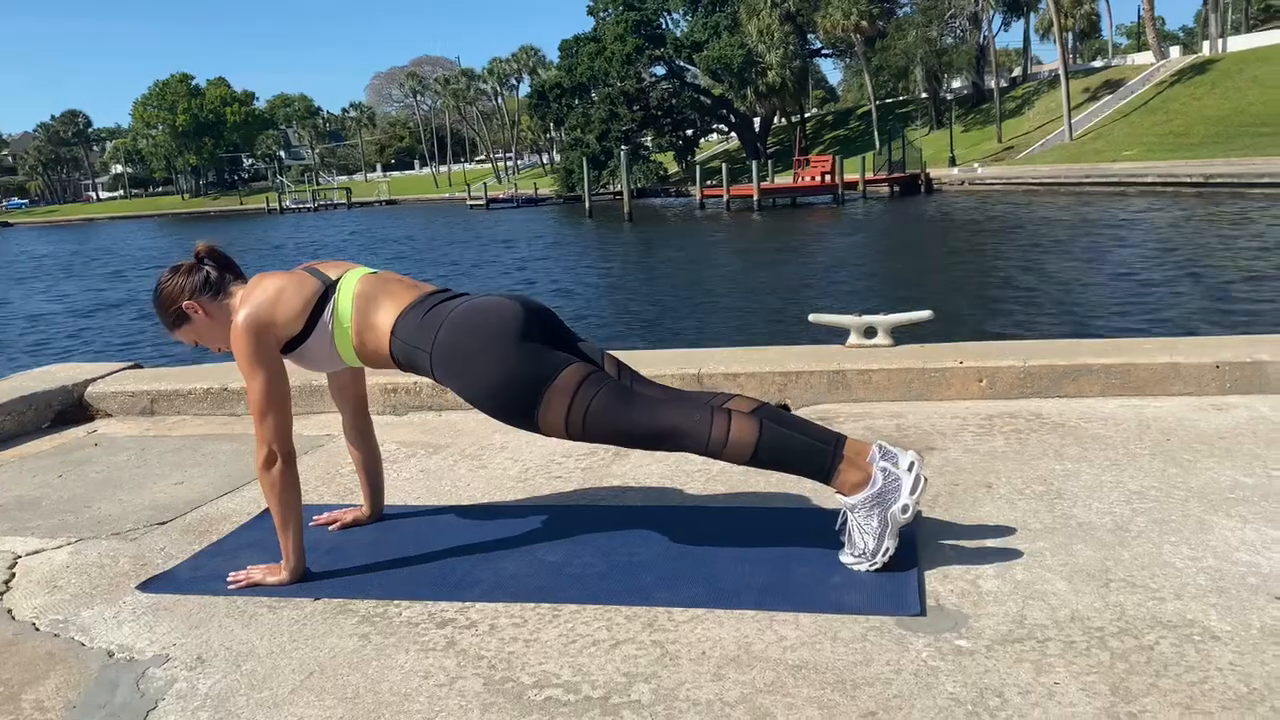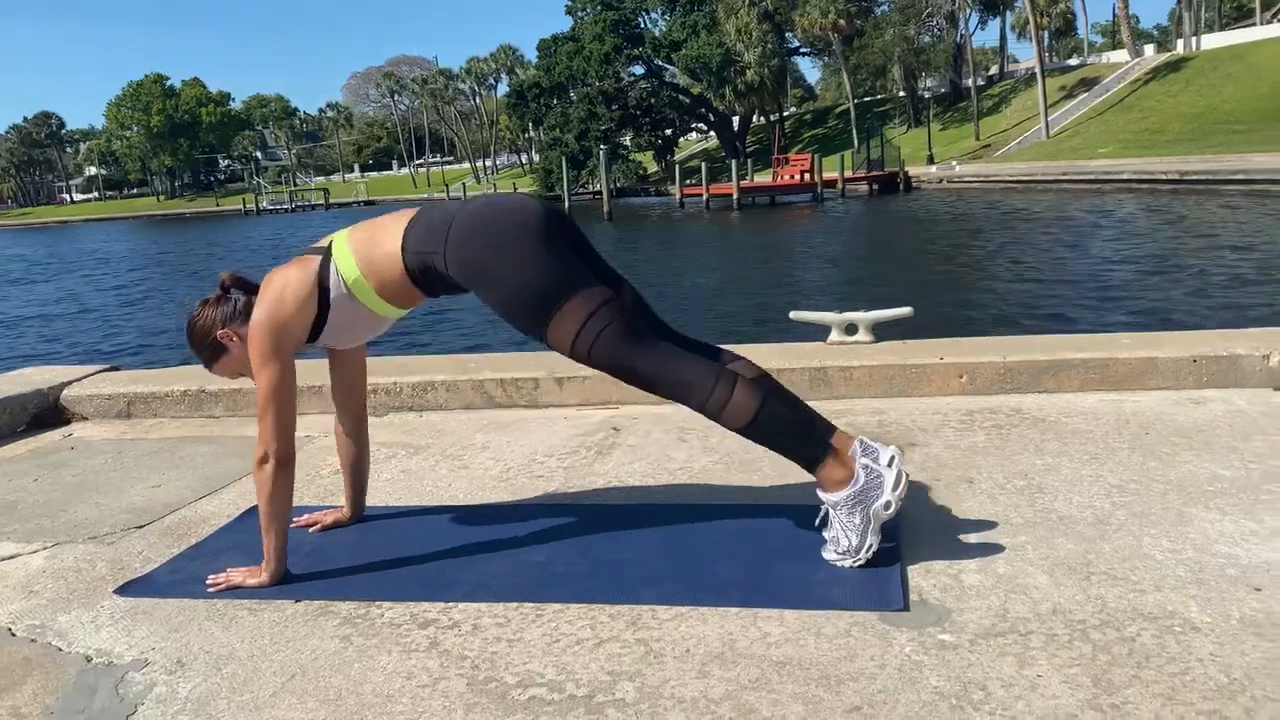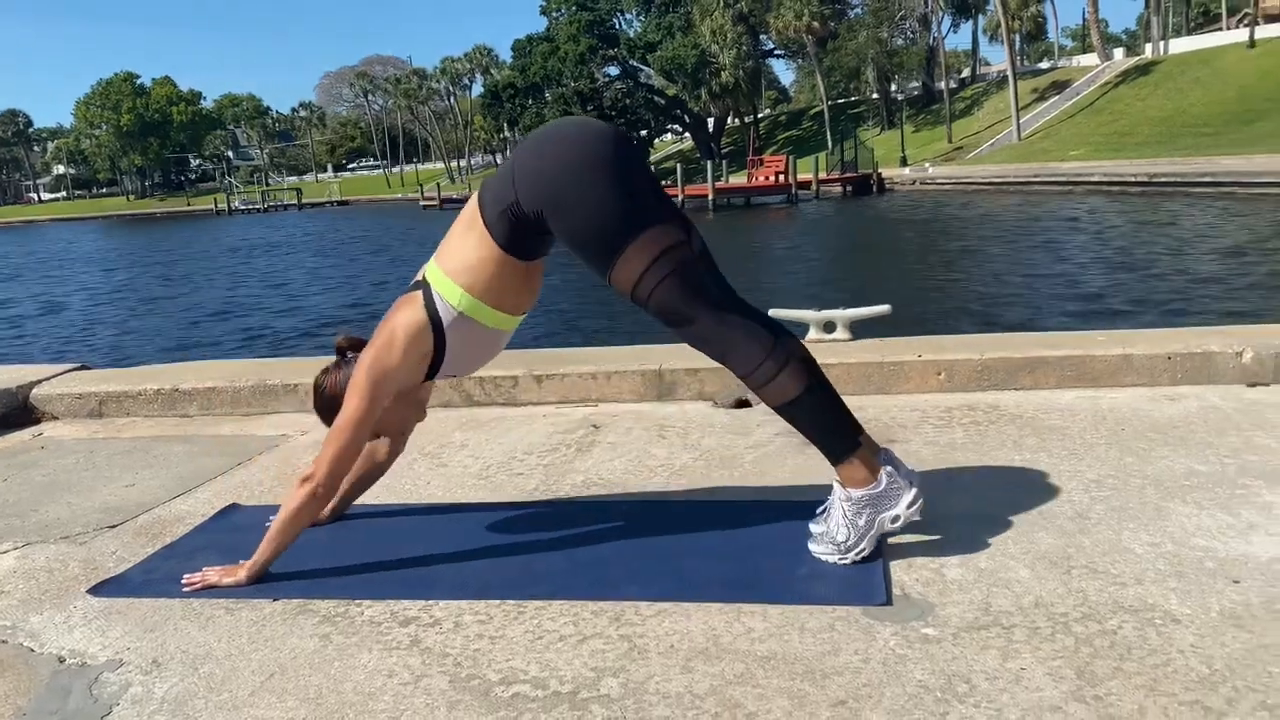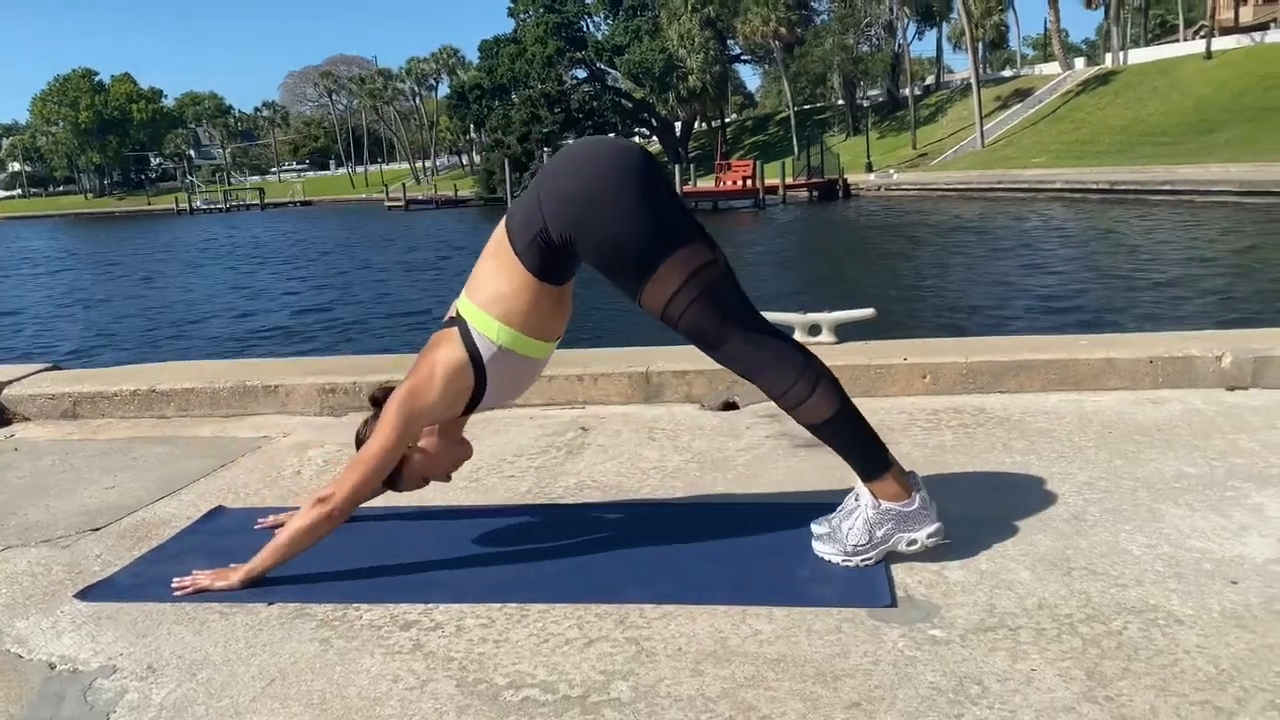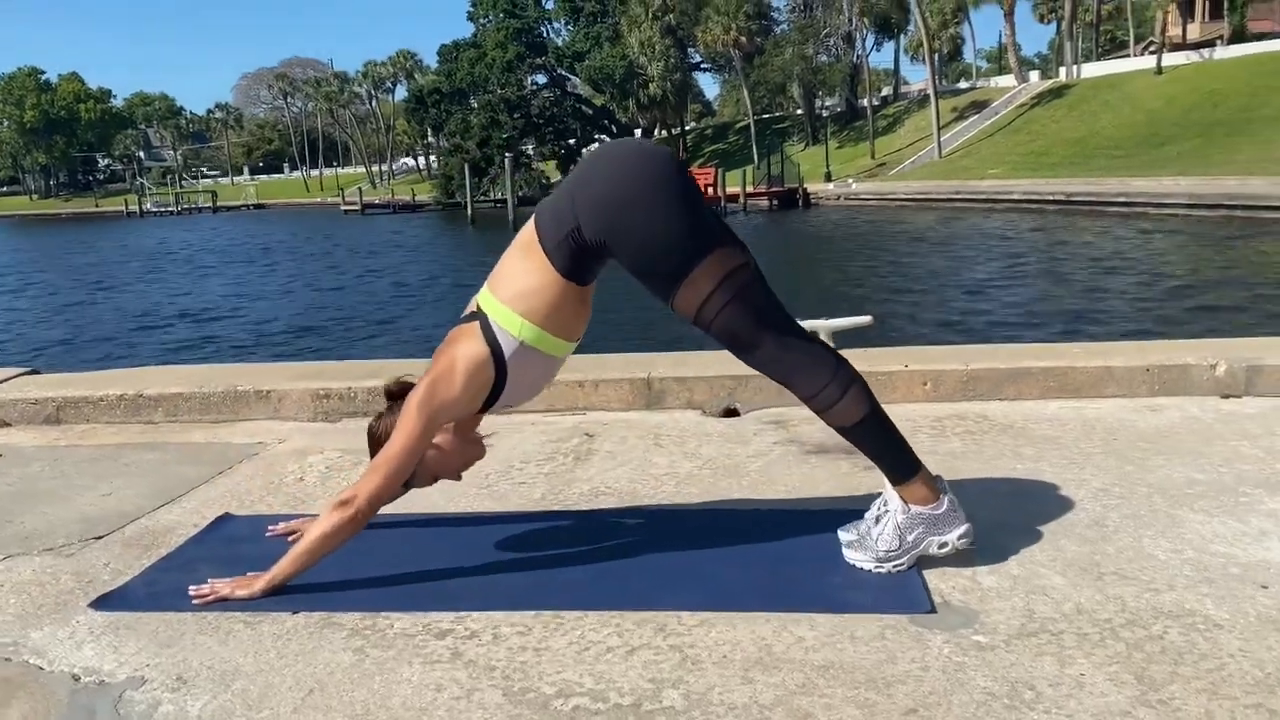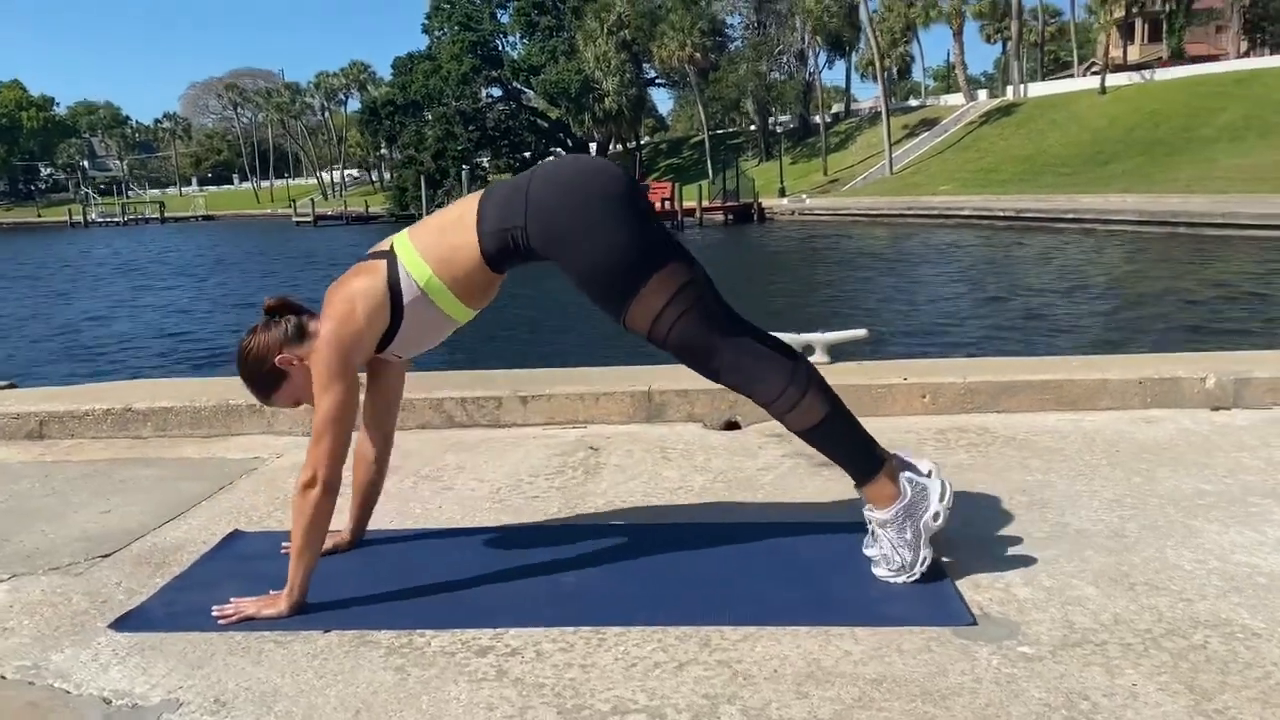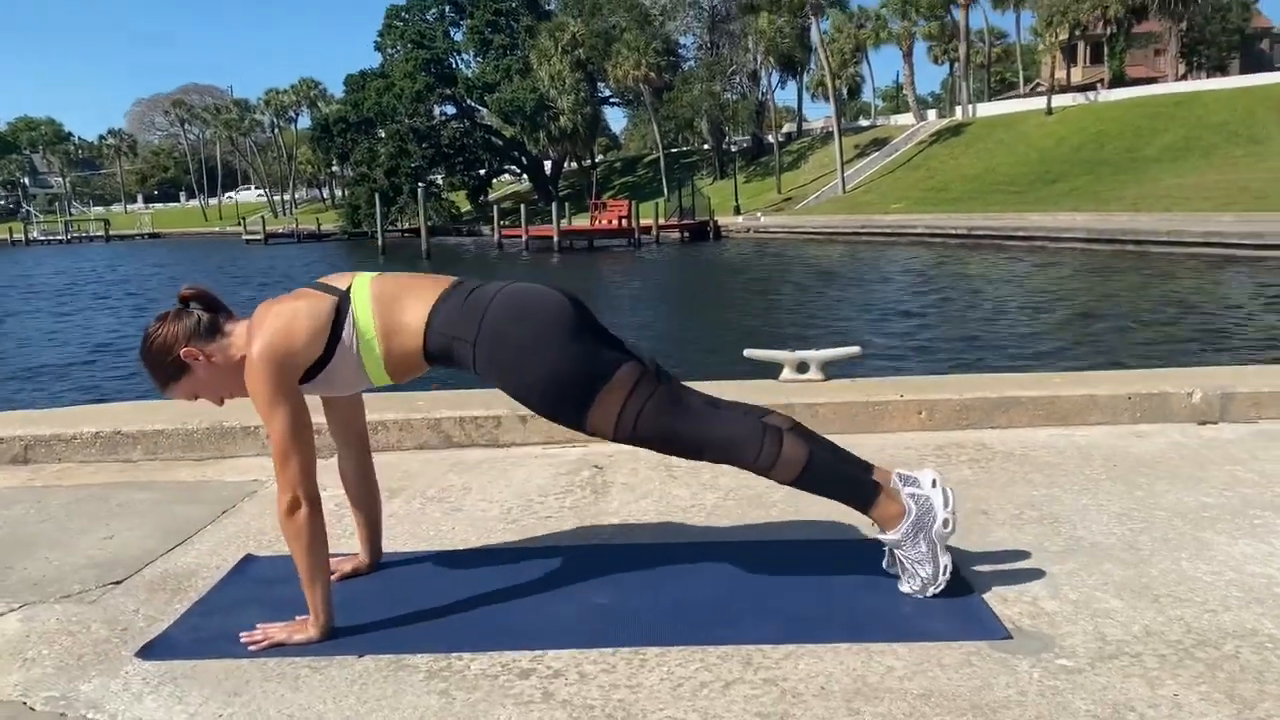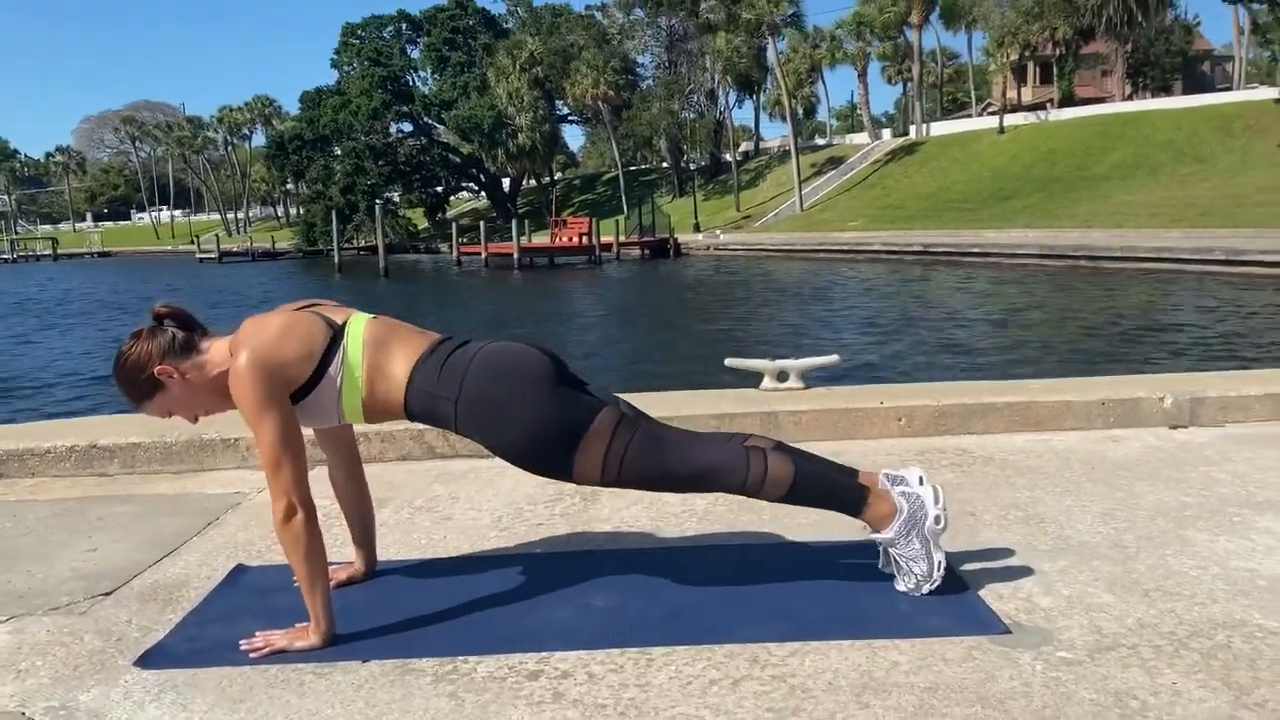
dt=0.5s
person 1, frame 1
left shoulder: (250, 317)
right shoulder: (302, 287)
left elbow: (274, 452)
right elbow: (354, 406)
left wrist: (291, 562)
right wrist: (372, 504)
left hip: (476, 352)
right hip: (500, 319)
left knee: (652, 418)
right knee: (658, 401)
left ankle: (861, 470)
right ankle: (861, 462)
person 1, frame 2
left shoulder: (267, 318)
right shoulder: (318, 302)
left elbow: (273, 454)
right elbow: (350, 412)
left wrist: (269, 564)
right wrist: (351, 505)
left hip: (488, 244)
right hip: (507, 229)
left knee: (651, 359)
right knee: (666, 346)
left ankle: (843, 468)
right ankle: (846, 456)
person 1, frame 3
left shoulder: (388, 361)
right shoulder: (406, 352)
left elbow: (318, 477)
right elbow: (379, 454)
left wrist: (251, 567)
right wrist: (330, 509)
left hip: (563, 170)
right hip: (573, 165)
left knee: (709, 319)
right knee: (717, 313)
left ankle: (867, 478)
right ankle: (863, 467)
person 1, frame 4
left shoulder: (426, 398)
right shoulder: (439, 385)
left elbow: (336, 498)
left wrist: (245, 572)
right wrist: (312, 513)
left hip: (589, 194)
right hip: (595, 184)
left knee: (734, 337)
right knee: (737, 334)
left ankle: (895, 498)
right ankle: (880, 484)
person 1, frame 5
left shoulder: (442, 393)
right shoulder: (450, 379)
left elbow: (359, 499)
right elbow: (376, 490)
left wrist: (265, 581)
right wrist: (328, 521)
left hip: (621, 197)
right hip: (623, 188)
left knee: (766, 339)
right knee: (765, 337)
left ankle: (924, 501)
right ankle: (907, 491)
person 1, frame 6
left shoulder: (338, 326)
right shoulder: (374, 321)
left elbow: (318, 475)
right elbow: (375, 434)
left wrist: (288, 594)
right wrist: (352, 530)
left hip: (565, 209)
right hip: (571, 197)
left knee: (720, 351)
right knee: (728, 340)
left ankle: (891, 492)
right ankle: (890, 478)
person 1, frame 7
left shoulder: (264, 351)
right shoulder: (302, 328)
left elbow: (296, 495)
right elbow: (351, 445)
left wrist: (315, 617)
right wrist: (369, 551)
left hip: (512, 333)
right hip: (522, 315)
left knee: (698, 428)
right knee: (696, 413)
left ankle: (897, 509)
right ankle: (898, 489)
person 1, frame 8
left shoulder: (250, 365)
right shoulder: (286, 337)
left elbow: (290, 504)
right elbow: (342, 453)
left wrist: (318, 624)
right wrist: (364, 560)
left hip: (493, 399)
right hip: (504, 373)
left knee: (683, 463)
right knee: (683, 450)
left ankle: (887, 506)
right ankle: (880, 487)
